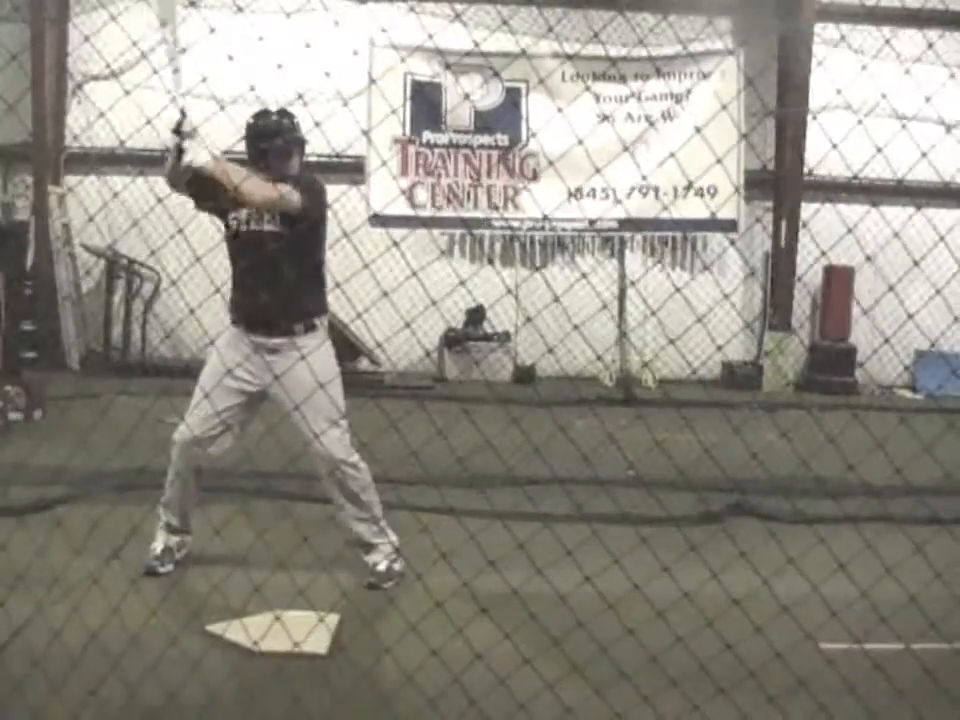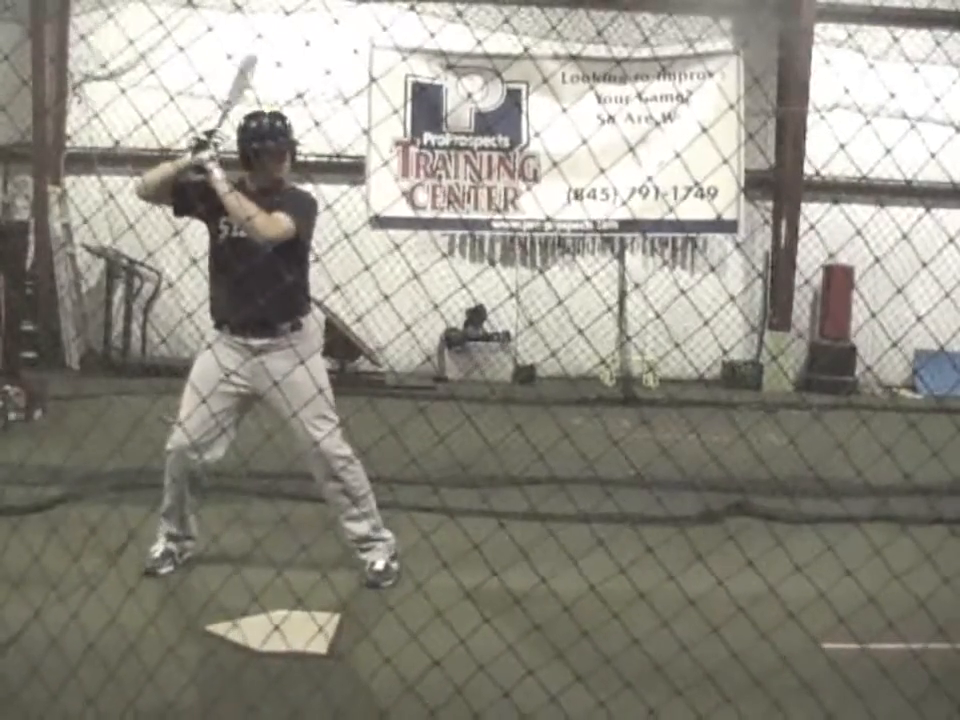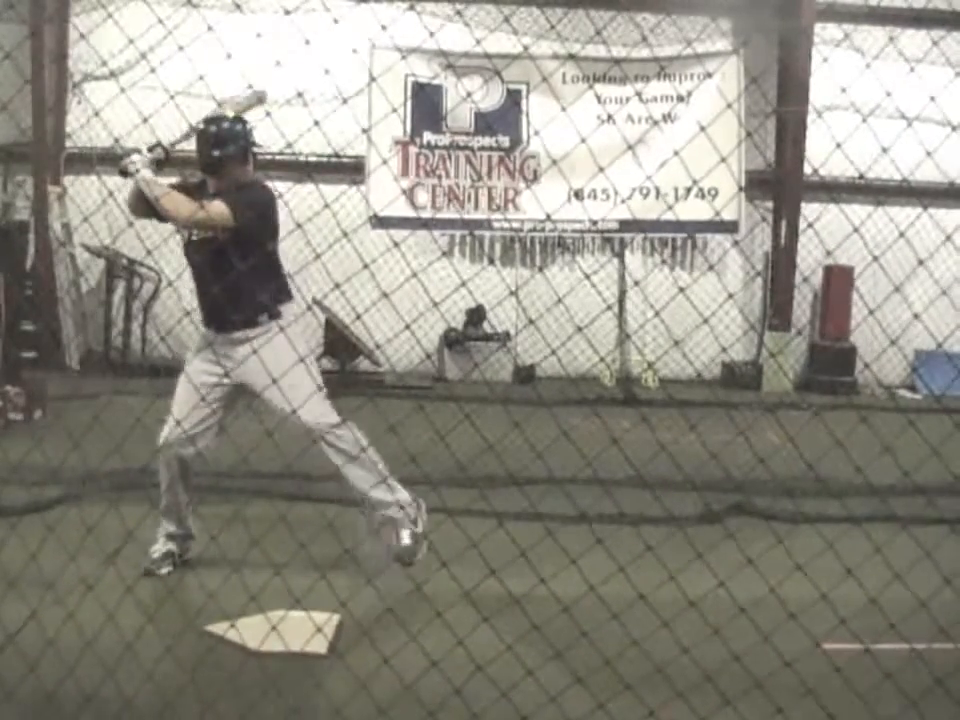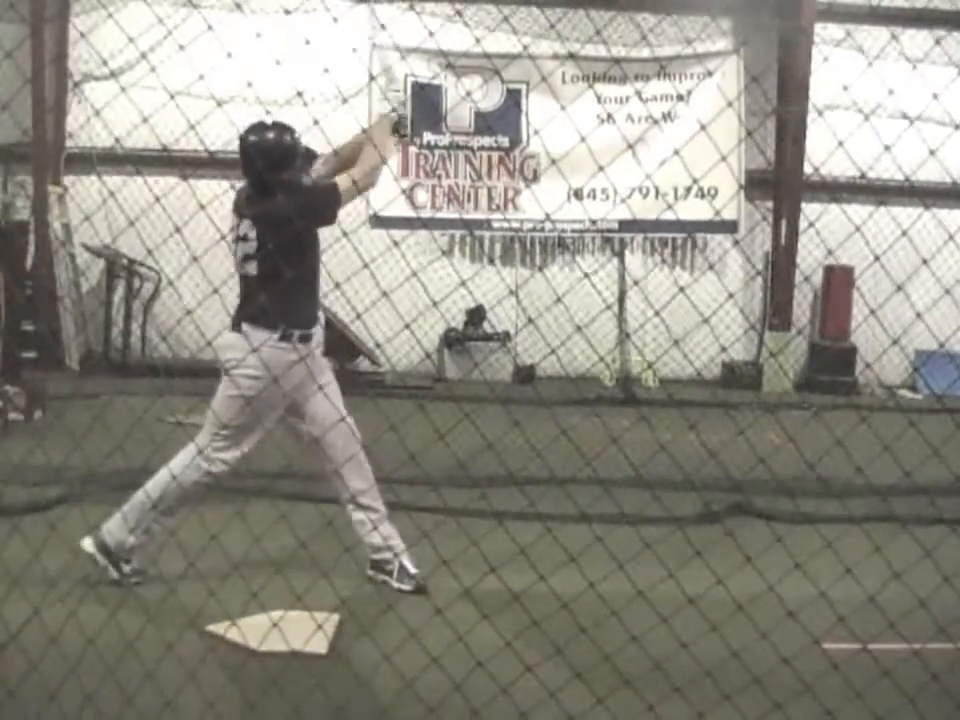
dt=1s
person 1, frame 1
left shoulder: (309, 191)
right shoulder: (231, 189)
left elbow: (268, 197)
right elbow: (176, 182)
left wrist: (210, 160)
right wrist: (180, 149)
left hip: (302, 345)
right hip: (241, 342)
left knee: (336, 452)
right knee: (188, 441)
left ankle: (381, 547)
right ankle: (172, 535)
person 1, frame 2
left shoulder: (300, 203)
right shoulder: (213, 194)
left elbow: (265, 229)
right elbow: (144, 189)
left wrist: (216, 178)
right wrist: (189, 162)
left hip: (289, 346)
right hip: (228, 346)
left knee: (330, 450)
right knee: (182, 447)
left ankle: (377, 545)
right ankle: (174, 538)
person 1, frame 3
left shoulder: (256, 196)
right shoulder: (191, 192)
left elbow: (189, 216)
right elbow: (136, 208)
left wrist: (145, 175)
right wrist: (143, 175)
left hip: (270, 334)
right hip: (215, 340)
left knee: (324, 423)
right knee: (173, 442)
left ankle: (401, 513)
right ankle: (174, 537)
person 1, frame 4
left shoulder: (264, 190)
right shoulder: (286, 204)
left elbow: (332, 165)
right elbow: (362, 177)
left wrist: (377, 129)
right wrist: (384, 133)
left hip: (301, 346)
right hip: (268, 352)
left knee: (343, 443)
right knee: (210, 454)
left ankle: (384, 551)
right ankle: (112, 542)
